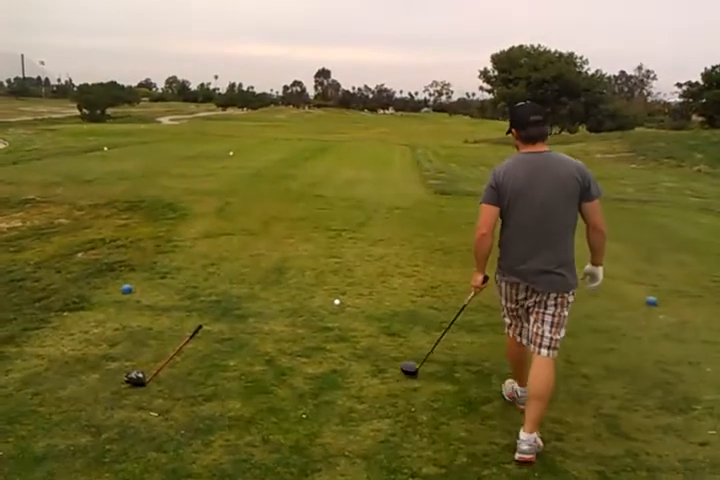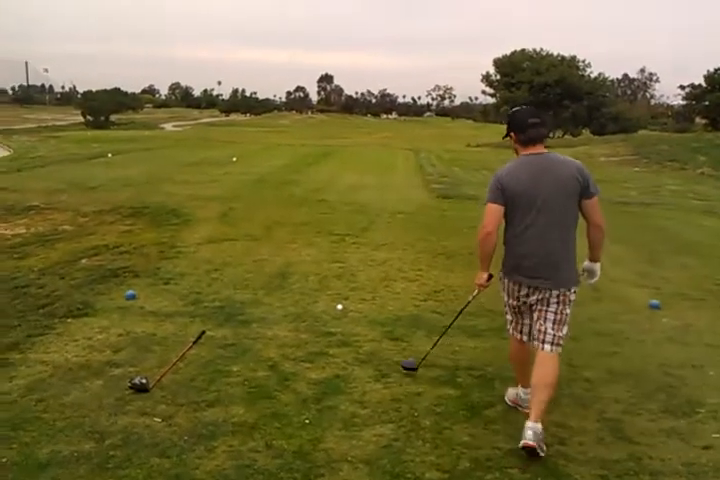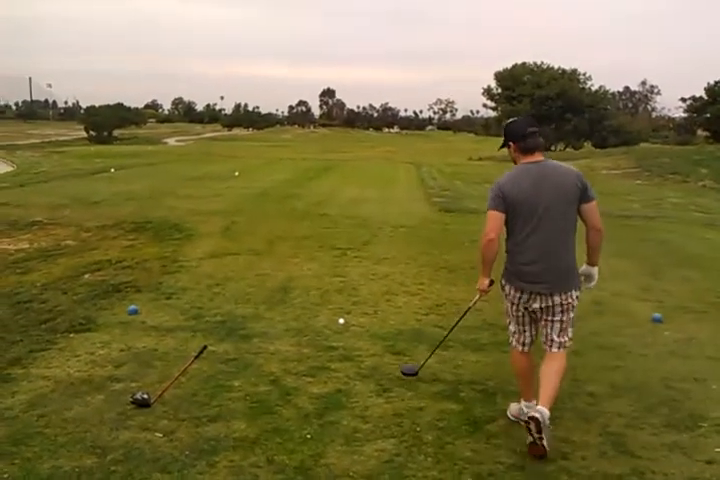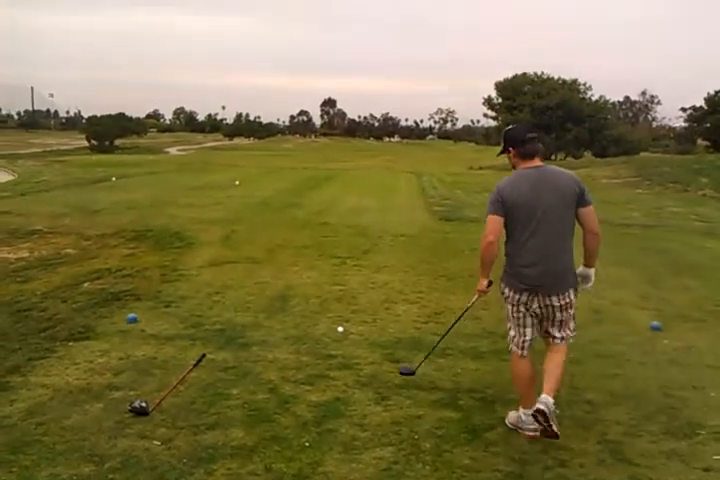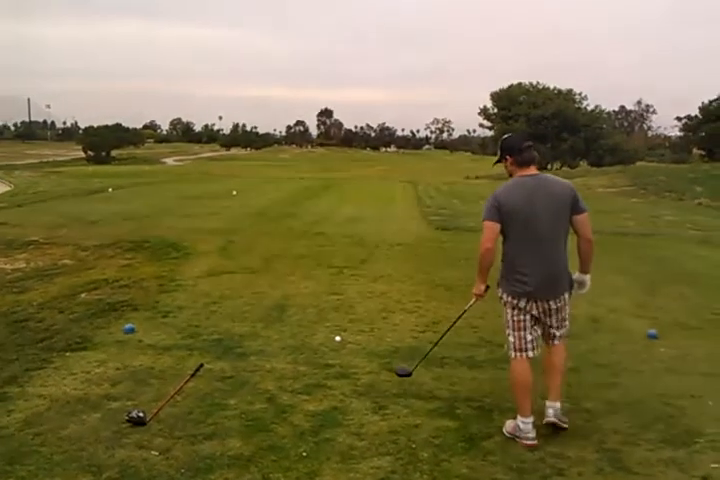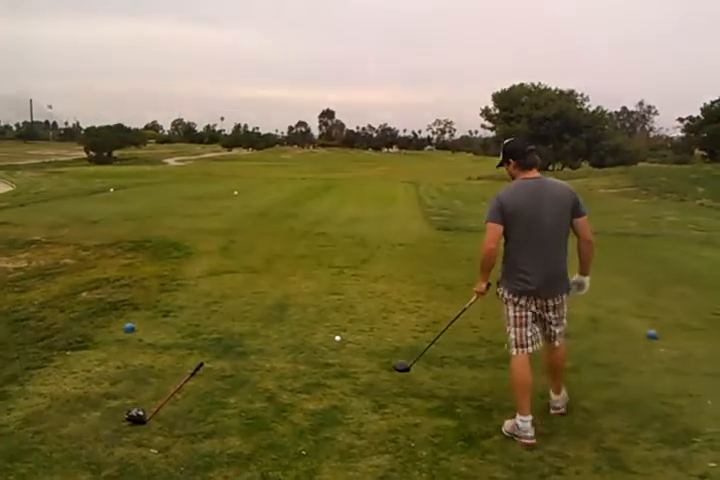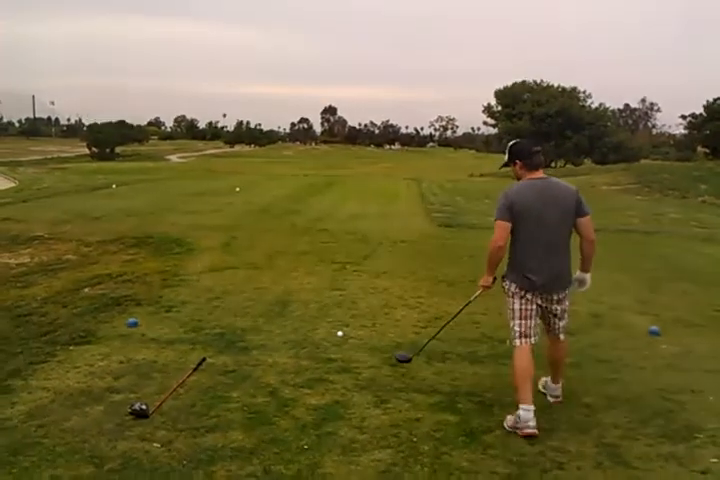
dt=0.1s
person 1, frame 1
left shoulder: (502, 173)
right shoulder: (576, 170)
left elbow: (484, 231)
right elbow: (597, 226)
left wrist: (479, 271)
right wrist: (596, 264)
left hip: (513, 276)
right hip: (557, 280)
left knee: (516, 336)
right knee: (544, 354)
left ankle: (520, 388)
right ankle: (529, 437)
person 1, frame 2
left shoulder: (505, 175)
right shoulder: (575, 170)
left elbow: (488, 230)
right elbow: (597, 223)
left wrist: (483, 270)
right wrist: (594, 260)
left hip: (516, 274)
right hip: (559, 278)
left knee: (519, 336)
right knee: (548, 350)
left ankle: (524, 393)
right ankle: (533, 426)
person 1, frame 3
left shoulder: (504, 184)
right shoulder: (573, 176)
left elbow: (491, 238)
right elbow: (596, 227)
left wrist: (485, 276)
right wrist: (592, 264)
left hip: (519, 281)
right hip: (562, 282)
left knee: (521, 346)
right knee: (556, 350)
left ankle: (526, 406)
right ankle: (540, 411)
person 1, frame 4
left shoulder: (504, 189)
right shoulder: (571, 181)
left elbow: (490, 240)
right elbow: (593, 230)
left wrist: (483, 277)
right wrist: (589, 267)
left hip: (518, 284)
right hip: (560, 283)
left knee: (520, 350)
right knee: (558, 343)
left ankle: (526, 415)
right ankle: (546, 401)
person 1, frame 5
left shoulder: (501, 195)
right shoulder: (565, 189)
left elbow: (487, 246)
right elbow: (587, 236)
left wrist: (481, 280)
right wrist: (584, 271)
left hip: (516, 289)
right hip: (556, 287)
left knee: (520, 354)
right knee: (556, 343)
left ankle: (525, 424)
right ankle: (554, 408)
person 1, frame 6
left shoulder: (504, 197)
right shoulder: (566, 192)
left elbow: (490, 246)
right elbow: (587, 239)
left wrist: (483, 279)
right wrist: (584, 274)
left hip: (516, 287)
right hip: (555, 286)
left knee: (520, 352)
right knee: (555, 341)
left ankle: (524, 424)
right ankle: (558, 397)
person 1, frame 7
left shoulder: (511, 195)
right shoulder: (570, 192)
left elbow: (499, 243)
right elbow: (589, 238)
left wrist: (489, 274)
right wrist: (584, 271)
left hip: (521, 283)
right hip: (558, 283)
left knee: (522, 344)
right knee: (557, 336)
left ankle: (526, 415)
right ankle: (555, 387)
